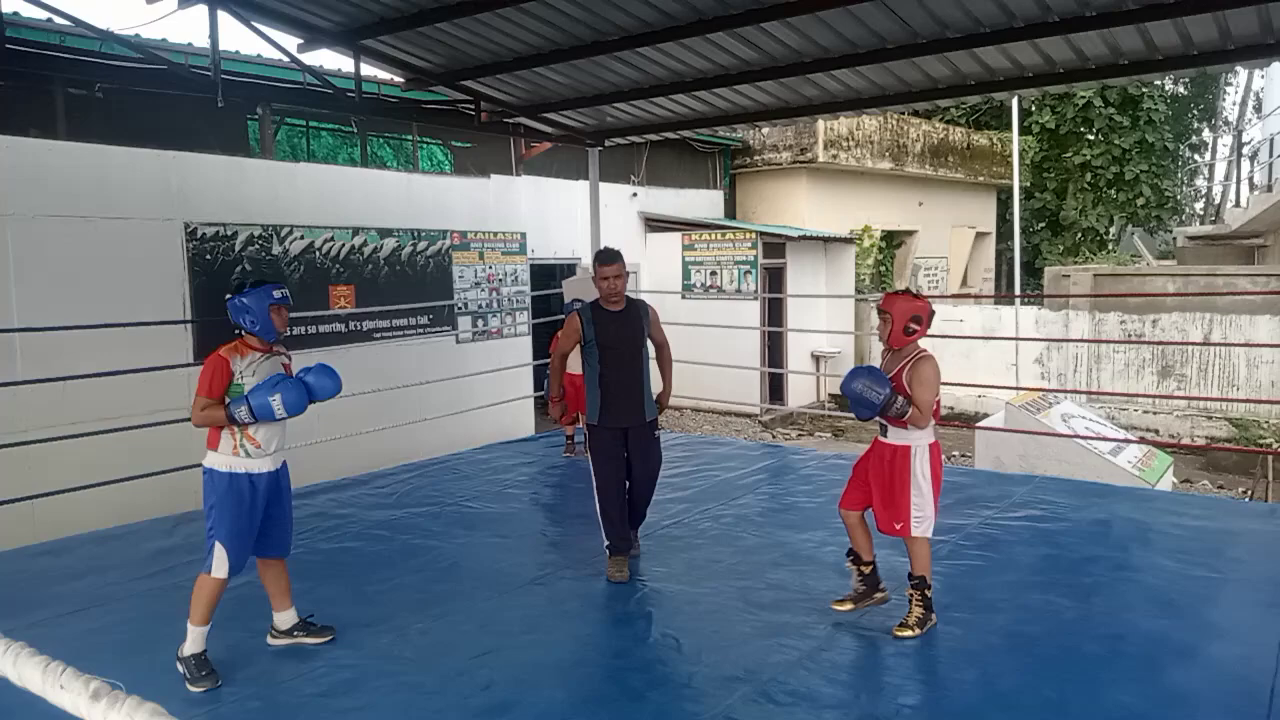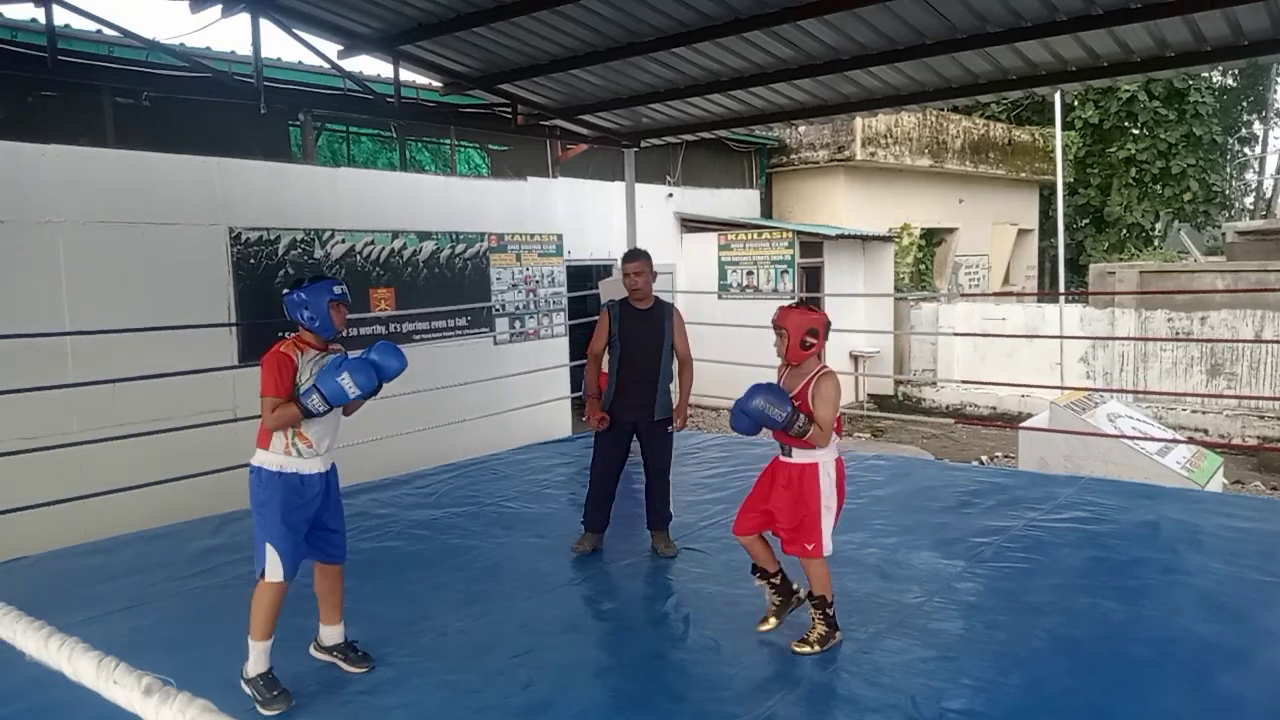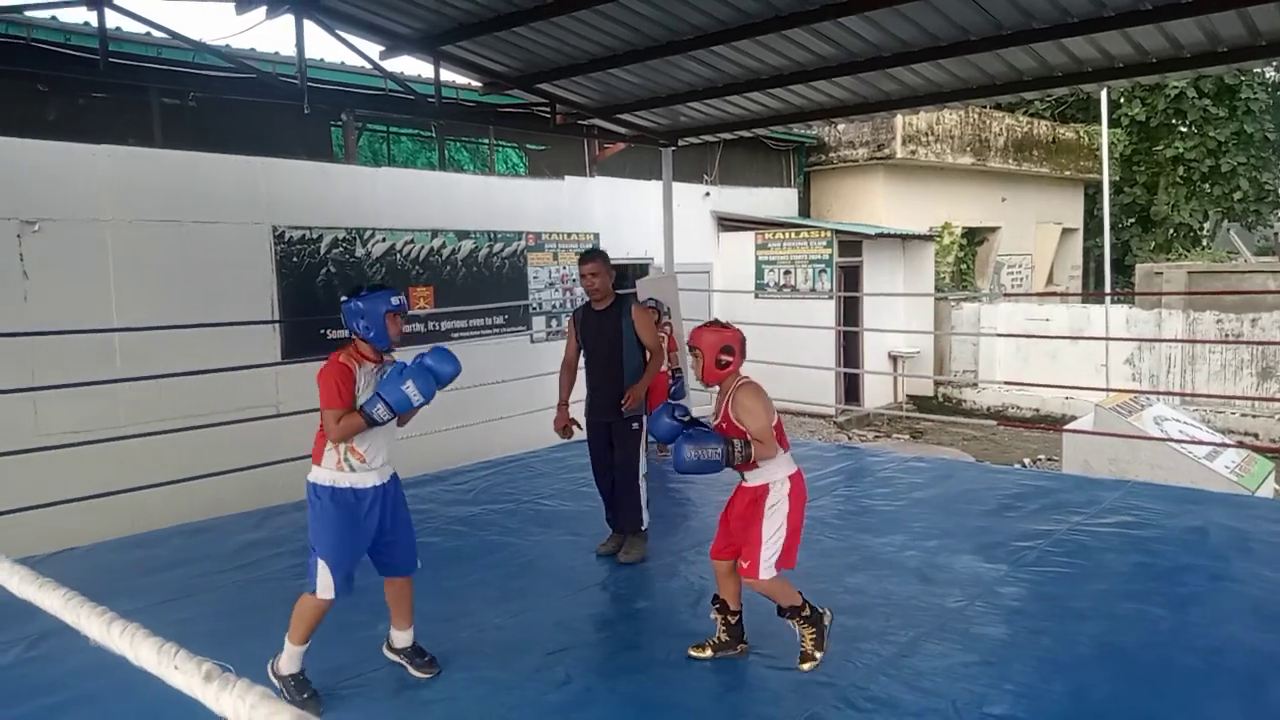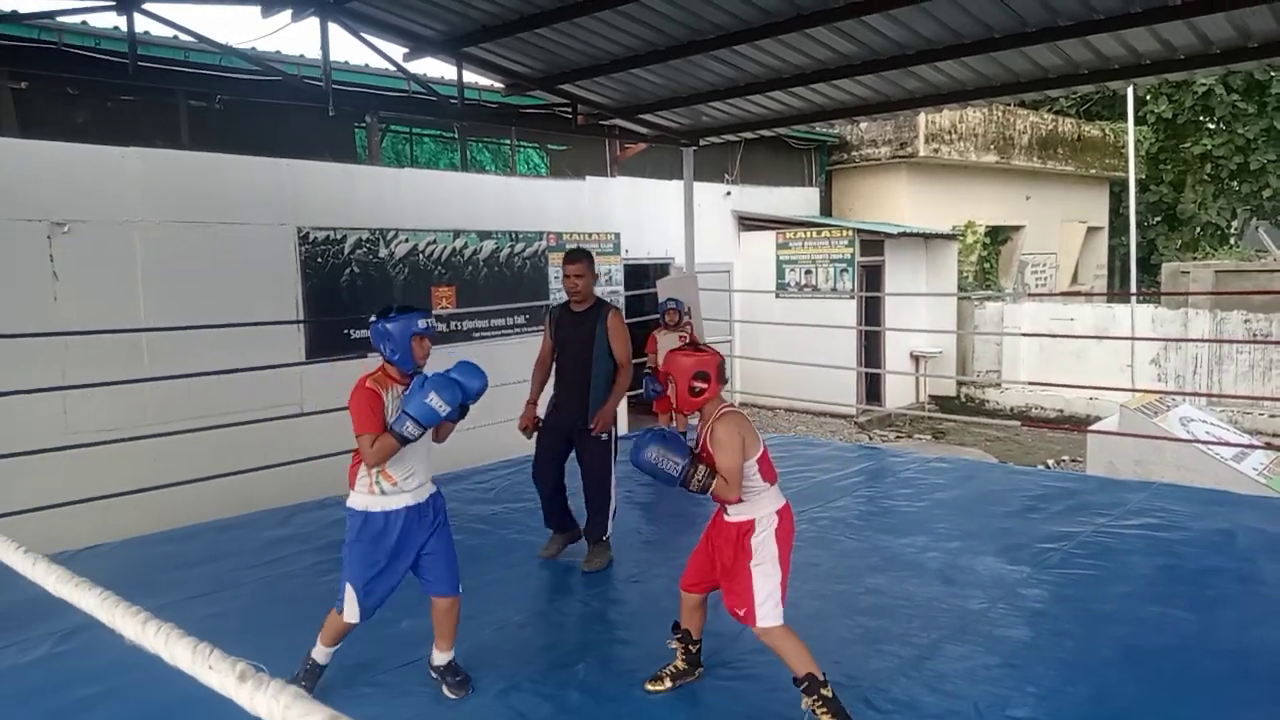
dt=0.7s
person 1, frame 1
left shoulder: (281, 358)
right shoulder: (224, 360)
right elbow: (200, 415)
left wrist: (304, 393)
right wrist: (249, 409)
left hip: (271, 469)
right hip: (231, 474)
left knee: (273, 551)
right knee: (221, 564)
left ankle: (286, 624)
right ankle: (191, 650)
person 1, frame 2
left shoulder: (335, 352)
right shoulder: (282, 356)
left elbow: (346, 408)
right elbow: (271, 419)
left wrist: (369, 380)
right wrist: (320, 398)
left hip: (319, 472)
right hip: (279, 475)
left knee: (331, 560)
right knee: (277, 573)
left ankle: (331, 640)
right ankle: (256, 669)
person 1, frame 3
left shoulder: (387, 365)
right shoulder: (341, 366)
left elbow: (400, 419)
right elbow: (336, 428)
left wrist: (422, 387)
right wrist: (383, 403)
left hip: (380, 484)
right hip: (336, 490)
left knee: (401, 569)
right knee: (326, 588)
left ankle: (402, 643)
right ankle: (286, 666)
person 1, frame 4
left shoulder: (419, 382)
right shoulder: (369, 390)
left elbow: (438, 435)
right elbow: (373, 455)
left wrist: (457, 405)
right wrist: (413, 419)
left hip: (423, 504)
right hip: (375, 513)
left knee: (446, 592)
right knee: (354, 608)
left ankle: (443, 661)
right ankle: (317, 660)
person 2, frame 1
left shoulder: (924, 364)
right shoulder: (887, 355)
left elbow: (922, 417)
left wrist: (886, 398)
right wrist: (868, 401)
left hip: (913, 453)
right hip: (884, 446)
left knee: (912, 531)
right knee: (850, 510)
left ankle: (922, 607)
right ankle: (869, 584)
person 2, frame 2
left shoulder: (824, 381)
right shoulder: (785, 371)
left elbow: (823, 437)
left wrist: (788, 419)
right wrist: (756, 415)
left hip: (818, 471)
right hip: (784, 465)
left knee: (810, 552)
right knee: (745, 530)
left ankle: (826, 626)
right ankle: (783, 593)
person 2, frame 3
left shoulder: (744, 394)
right shoulder: (725, 392)
left elbow: (767, 446)
left wrist: (722, 452)
right wrist: (690, 428)
left hip: (776, 488)
right hip: (750, 487)
left knee: (756, 574)
right knee: (722, 559)
left ankle: (812, 620)
right ankle: (730, 636)
person 2, frame 4
left shoulder: (726, 424)
right shoulder: (708, 419)
left elbow: (732, 490)
right elbow: (705, 466)
left wrist: (683, 469)
right wrist: (669, 450)
left hip: (762, 525)
right hip: (730, 521)
left knee: (766, 625)
right knee: (691, 591)
right ankle: (687, 663)
person 3, frame 1
left shoulder: (644, 312)
right shoulder: (581, 318)
left elbow: (662, 348)
right elbow: (560, 356)
left wrist: (666, 388)
right wrist: (556, 398)
left hip: (642, 414)
right hip: (602, 418)
left knee: (646, 476)
right knee: (609, 485)
left ankle: (630, 531)
right ankle: (617, 551)
person 3, frame 2
left shoulder: (670, 314)
right shoulder: (611, 314)
left elbow: (684, 360)
right elbow: (594, 357)
left wrist: (682, 402)
right wrist: (593, 400)
left hip: (657, 411)
right hip: (616, 410)
left knee: (658, 472)
right knee: (603, 471)
left ankle: (660, 531)
right ankle: (593, 531)
person 3, frame 3
left shoulder: (632, 311)
right shoulder: (578, 318)
left elbow: (657, 352)
right elbow: (570, 363)
left wrist: (641, 387)
right wrist: (562, 407)
left hip: (628, 408)
right hip: (596, 411)
left knee: (628, 471)
right knee: (604, 475)
left ankle: (636, 534)
right ankle: (621, 532)
person 3, frame 4
left shoulder: (609, 317)
right shoulder: (556, 315)
left elbow: (624, 366)
right elbow: (545, 360)
left wrist: (610, 407)
right wrist: (531, 404)
left hip: (595, 417)
right hip: (558, 413)
left knee: (597, 480)
right knee: (544, 472)
left ankle: (599, 542)
right ankle: (563, 529)
